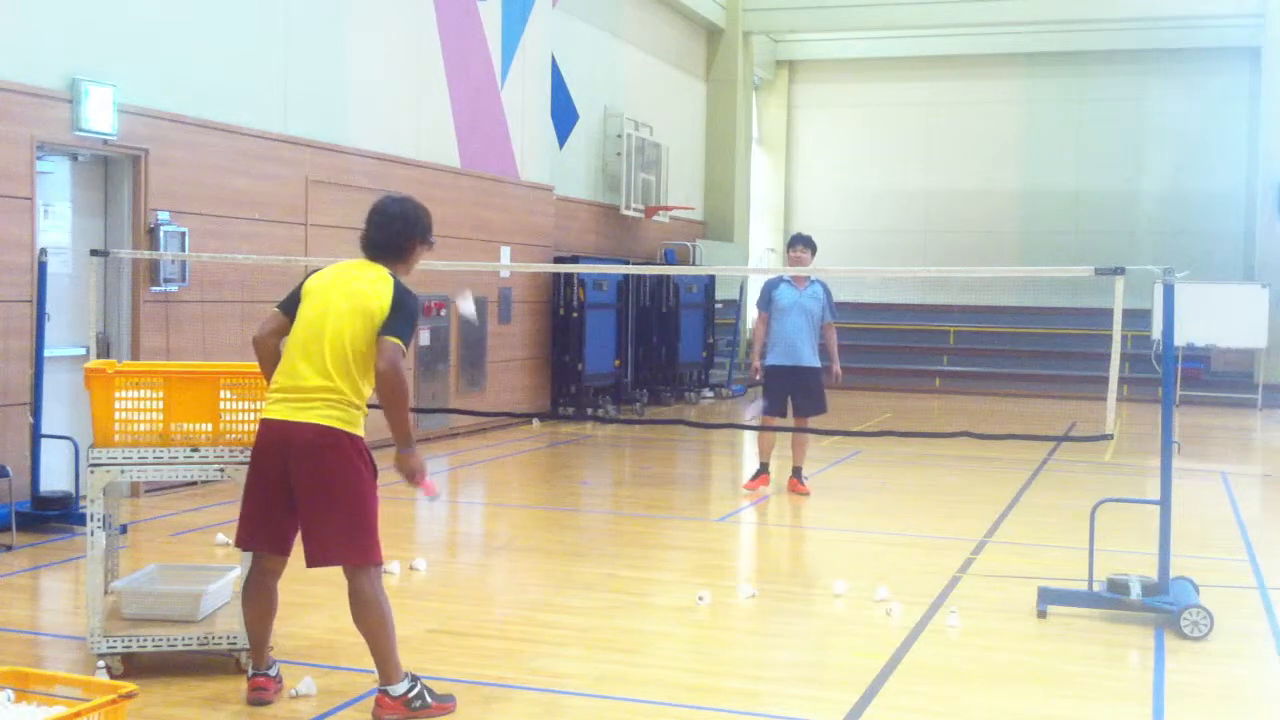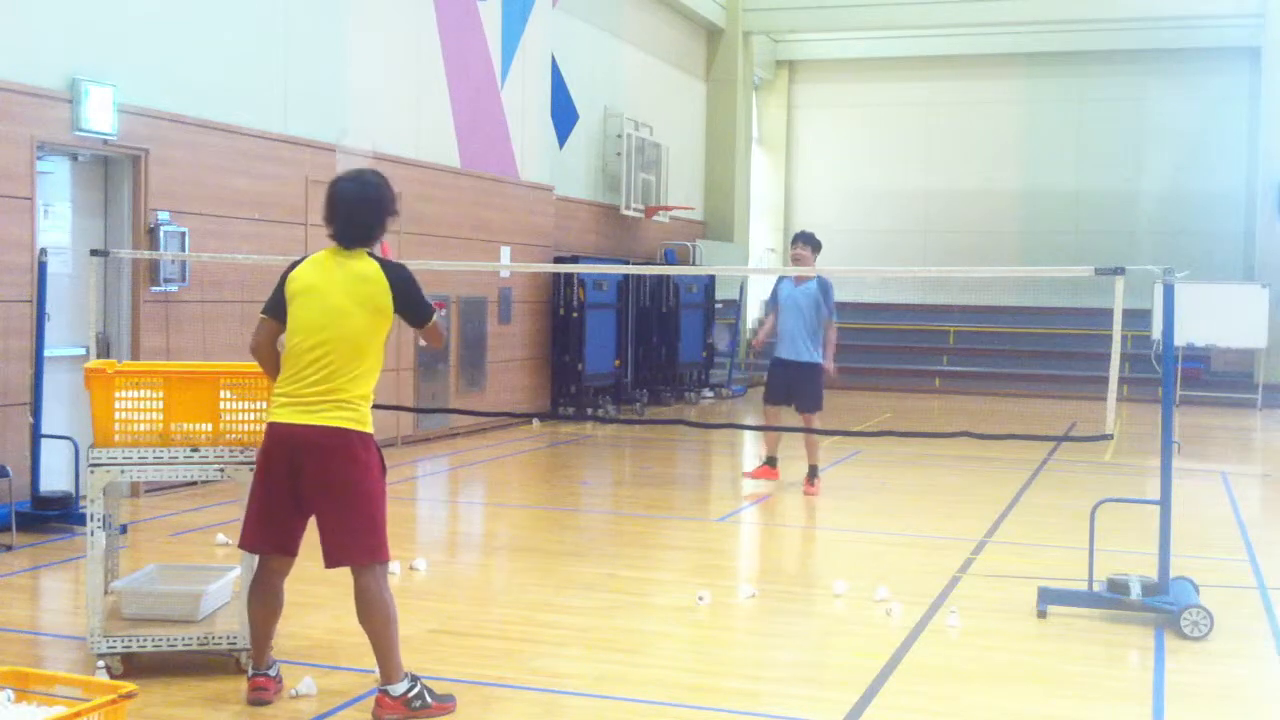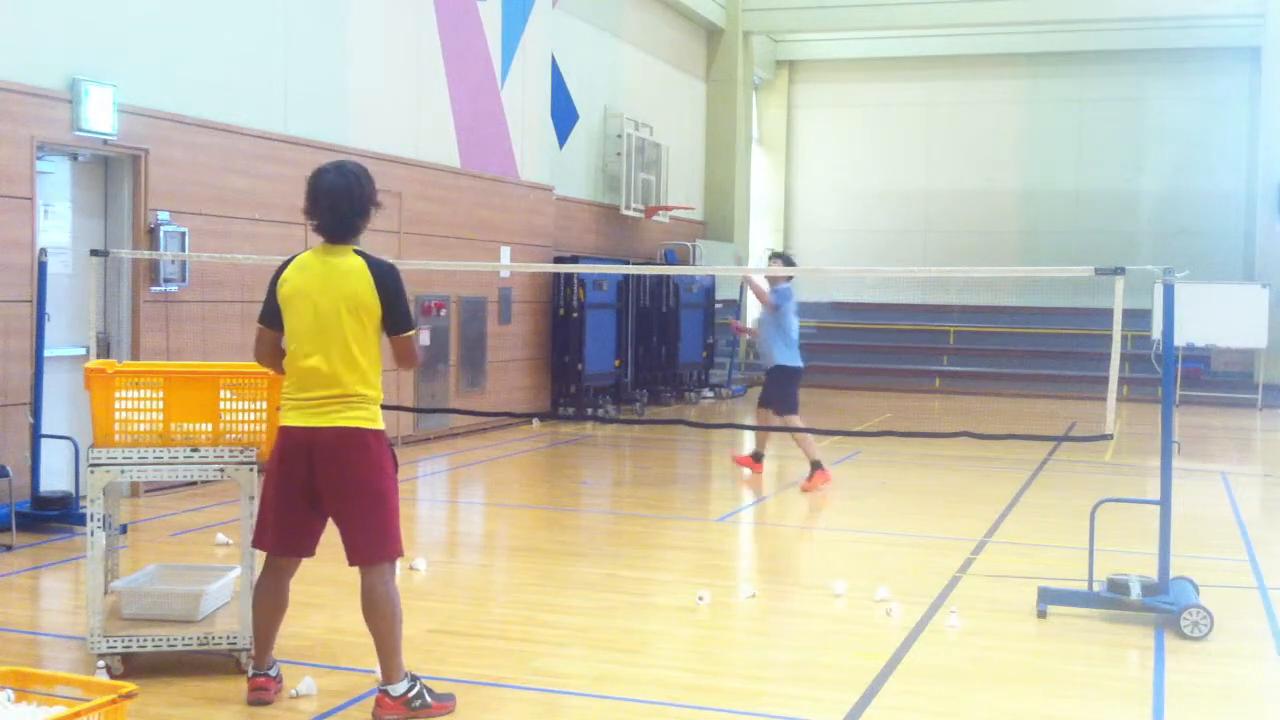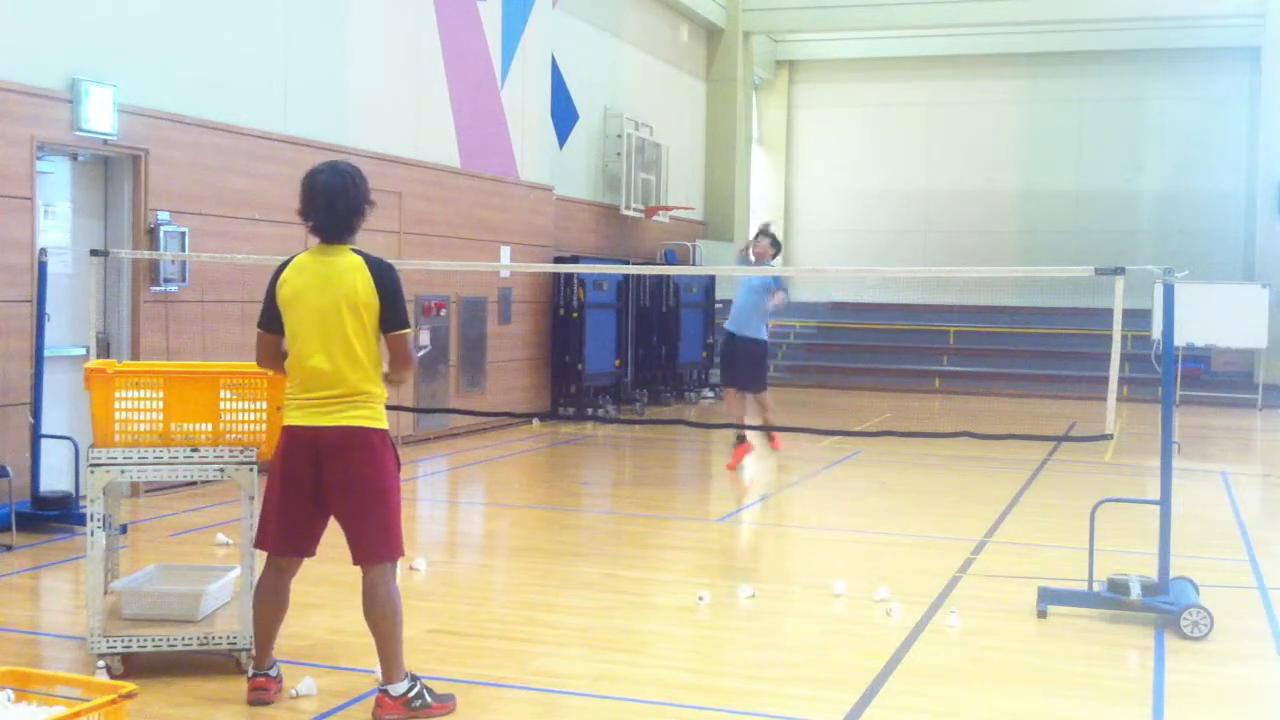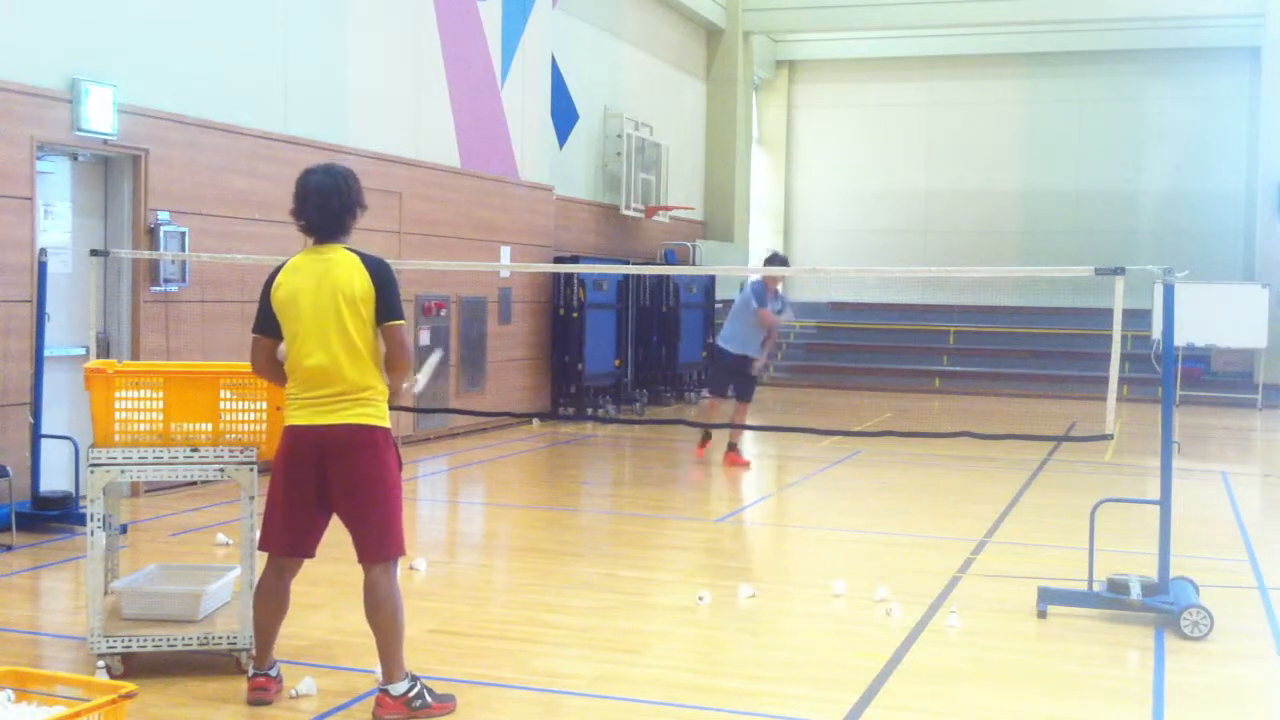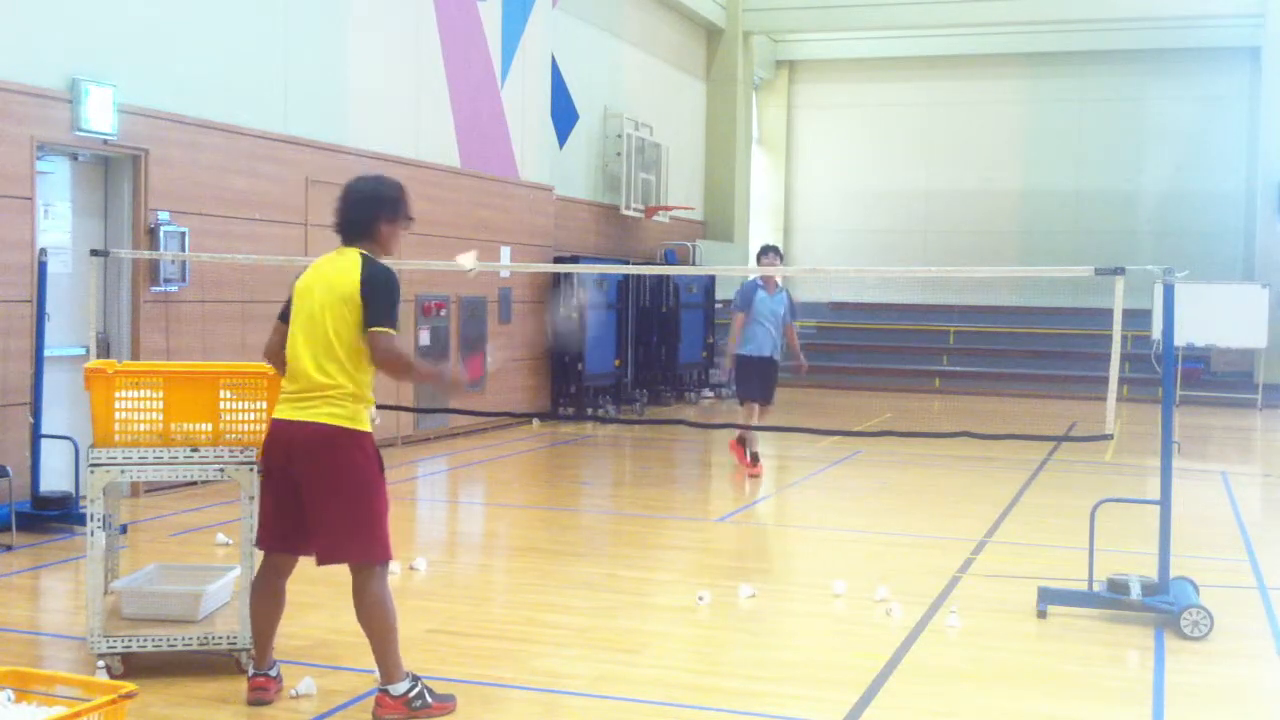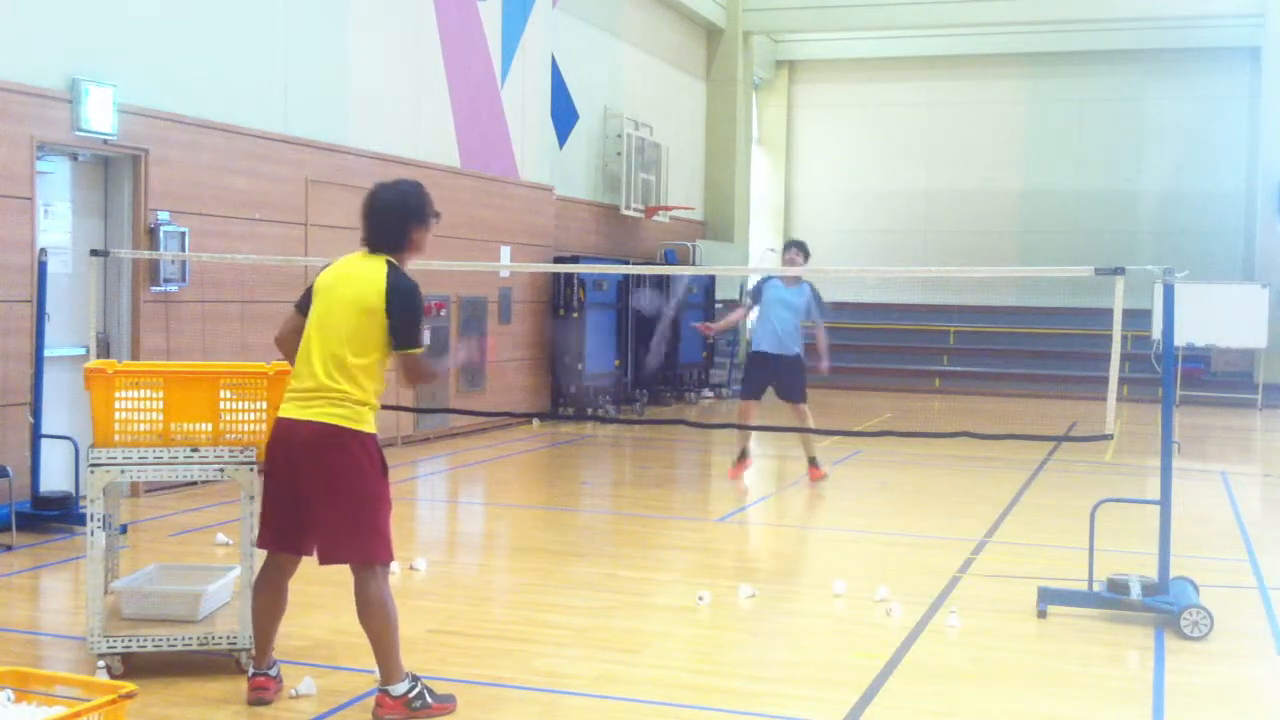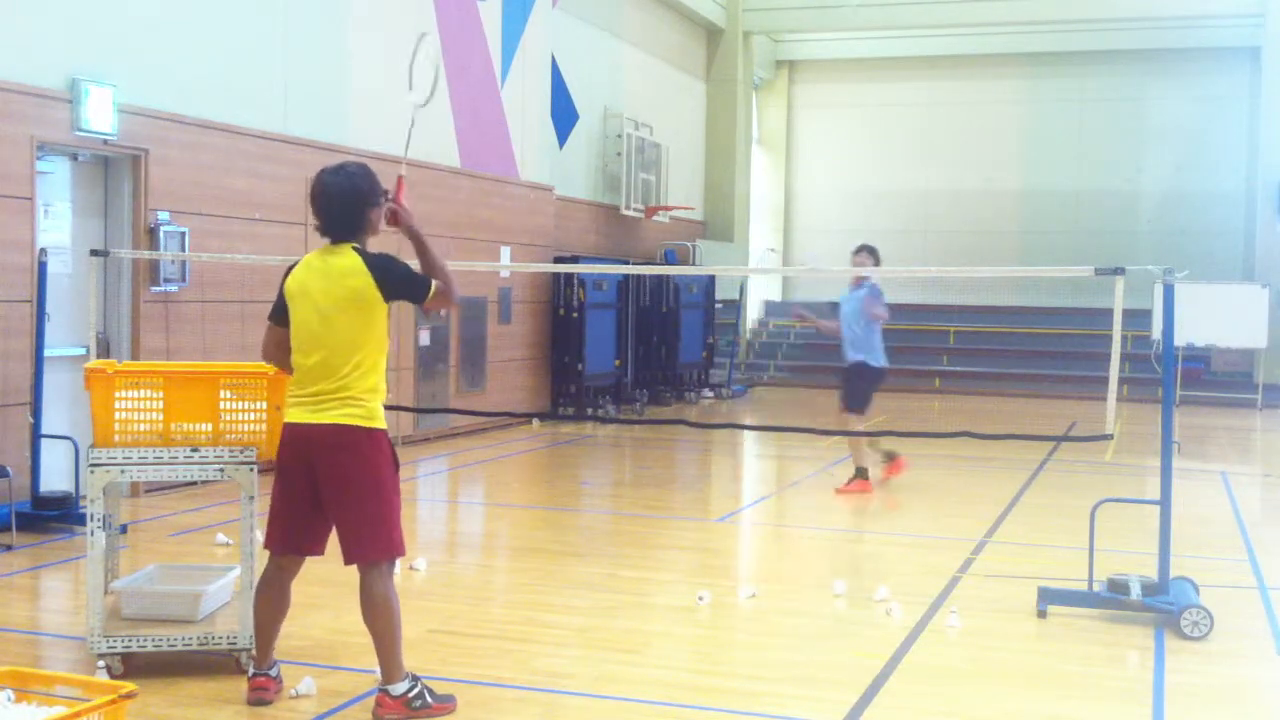
dt=0.5s
person 1, frame 1
left shoulder: (321, 277)
right shoulder: (399, 297)
left elbow: (264, 340)
right elbow: (387, 369)
right wrist: (406, 446)
left hip: (276, 426)
right hip: (332, 434)
left knee: (266, 559)
right knee: (362, 568)
left ankle: (260, 673)
person 1, frame 2
left shoulder: (299, 270)
right shoulder: (391, 276)
left elbow: (260, 346)
right elbow: (436, 337)
left hip: (283, 430)
right hip: (343, 435)
left knee: (272, 560)
right knee: (368, 566)
left ankle: (261, 673)
person 1, frame 3
left shoulder: (288, 272)
right shoulder: (378, 274)
left elbow: (265, 352)
right elbow: (410, 358)
left hip: (295, 431)
right hip: (355, 433)
left knee: (279, 560)
right knee: (377, 565)
left ankle: (261, 672)
person 1, frame 4
left shoulder: (286, 274)
right shoulder: (377, 273)
left elbow: (267, 356)
right elbow: (404, 361)
right wrist: (389, 377)
left hip: (299, 432)
right hip: (359, 433)
left knee: (281, 560)
right knee: (378, 565)
left ankle: (261, 672)
person 1, frame 5
left shoulder: (280, 278)
right shoulder: (371, 270)
left elbow: (262, 363)
right elbow: (400, 355)
right wrist: (391, 387)
left hip: (301, 432)
right hip: (361, 430)
left knee: (282, 561)
right knee: (380, 564)
left ankle: (261, 672)
person 1, frame 6
left shoulder: (313, 272)
right shoulder: (376, 272)
left elbow: (273, 351)
right elbow: (381, 353)
right wrist: (433, 375)
left hip: (286, 425)
right hip: (337, 431)
left knee: (276, 557)
right knee: (368, 564)
left ankle: (262, 672)
person 1, frame 7
left shoulder: (334, 271)
right shoulder: (400, 286)
left elbow: (285, 340)
right elbow: (415, 372)
right wrist: (452, 363)
left hip: (290, 425)
right hip: (342, 433)
left knee: (280, 558)
right knee: (370, 566)
left ankle: (262, 672)
person 1, frame 8
left shoulder: (297, 272)
right shoulder: (378, 267)
left elbow: (273, 351)
right elbow: (446, 294)
right wrist: (415, 232)
left hip: (299, 429)
right hip: (355, 431)
left knee: (284, 558)
right knee: (376, 563)
left ankle: (261, 672)
person 2, frame 1
left shoulder: (821, 290)
right shoulder: (773, 286)
left elbow: (828, 328)
right elbow: (762, 323)
left wrist: (835, 361)
right wrist: (756, 356)
left hip: (808, 365)
right hip: (776, 364)
left knee: (802, 421)
right knee: (769, 418)
left ankle: (796, 476)
right ankle: (763, 471)
person 2, frame 2
left shoulder: (822, 285)
right shoulder: (782, 282)
left elbow: (830, 324)
left wrist: (829, 357)
right wrist: (763, 334)
left hip: (809, 362)
right hip: (781, 358)
left knee: (809, 416)
right knee: (771, 409)
left ankle: (812, 474)
right ankle: (770, 465)
person 2, frame 3
left shoulder: (783, 292)
right shoulder: (774, 293)
left elbow: (765, 299)
left wrist: (746, 275)
right wrist: (746, 330)
left hip: (786, 366)
right hip: (776, 365)
left knee: (789, 419)
right knee: (763, 411)
left ankle: (818, 469)
right ankle: (756, 458)
person 2, frame 4
left shoulder: (773, 274)
right shoulder: (748, 266)
left elbow: (781, 295)
right elbow: (742, 254)
left wrist: (772, 302)
right wrist: (755, 235)
left hip: (755, 339)
right hip: (732, 336)
left knee: (758, 392)
right knee: (730, 392)
left ankle: (770, 429)
right ankle: (741, 442)
person 2, frame 5
left shoulder: (779, 301)
right shoulder: (754, 288)
left elbow: (771, 334)
right elbow: (768, 321)
left wrist: (762, 358)
right wrist: (781, 318)
left hip: (752, 357)
right hip: (727, 350)
left knee: (743, 405)
right knee: (715, 399)
left ankle: (732, 450)
right ankle: (706, 436)
person 2, frame 6
left shoulder: (784, 295)
right shoulder: (748, 289)
left elbow: (789, 328)
right elbow: (738, 323)
left wrist: (800, 356)
right wrist: (730, 354)
left hip: (771, 358)
right hip: (748, 356)
left knee: (761, 409)
right knee: (751, 407)
left ankle: (739, 441)
right ankle: (755, 459)
person 2, frame 7
left shoulder: (809, 291)
right shoulder: (766, 284)
left elbow: (819, 326)
right elbow: (744, 310)
left wrist: (824, 357)
right wrist: (717, 327)
left hip: (791, 356)
right hip: (760, 353)
left knee: (801, 408)
right knee: (746, 405)
left ankle: (813, 463)
right ankle: (743, 456)
person 2, frame 8
left shoulder: (871, 291)
right shoulder: (847, 294)
left elbow: (882, 316)
right elbow: (837, 328)
left wrist: (876, 311)
right wrist: (810, 319)
left hip: (868, 364)
right hip: (854, 363)
left knee: (852, 418)
right knee: (853, 420)
left ankle: (862, 477)
right ankle: (891, 457)
